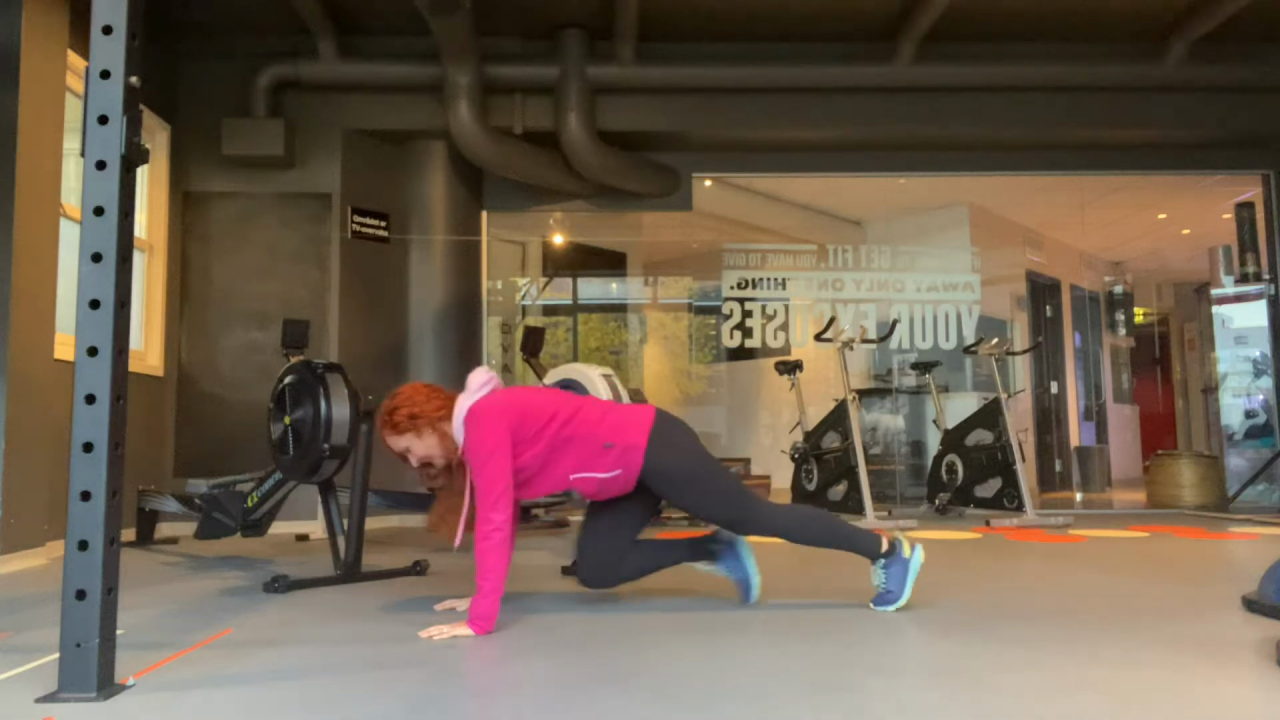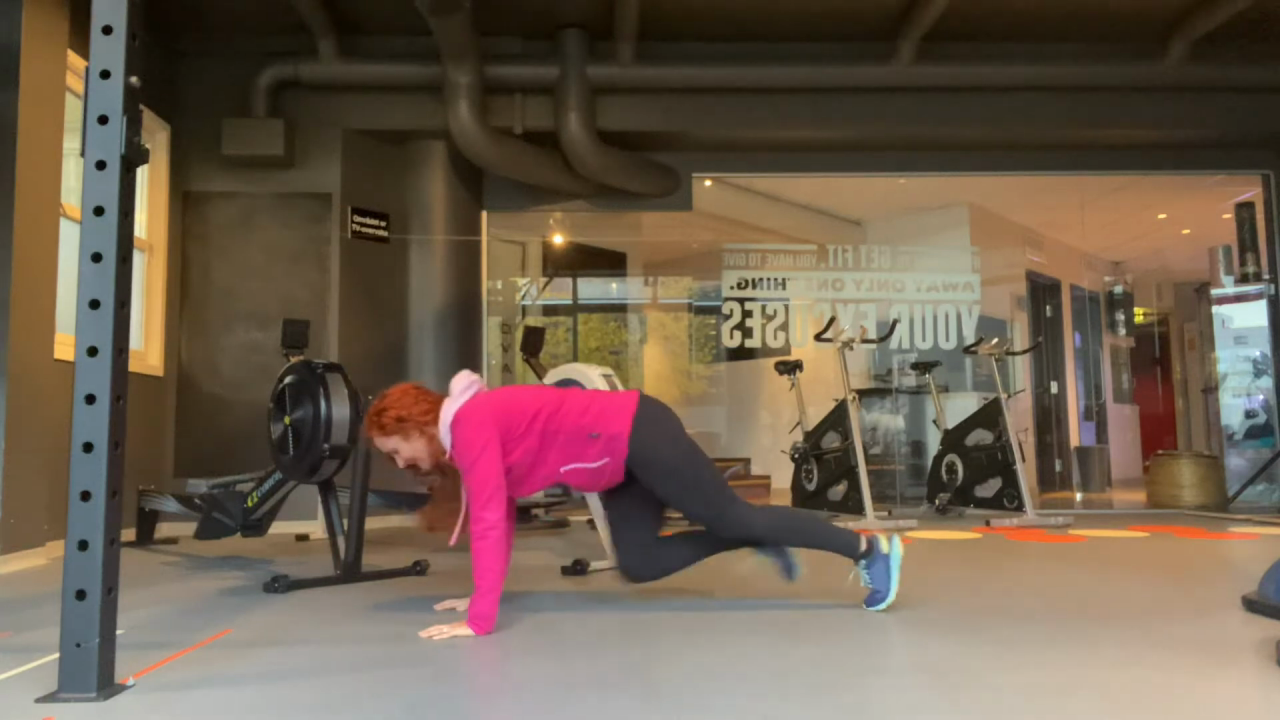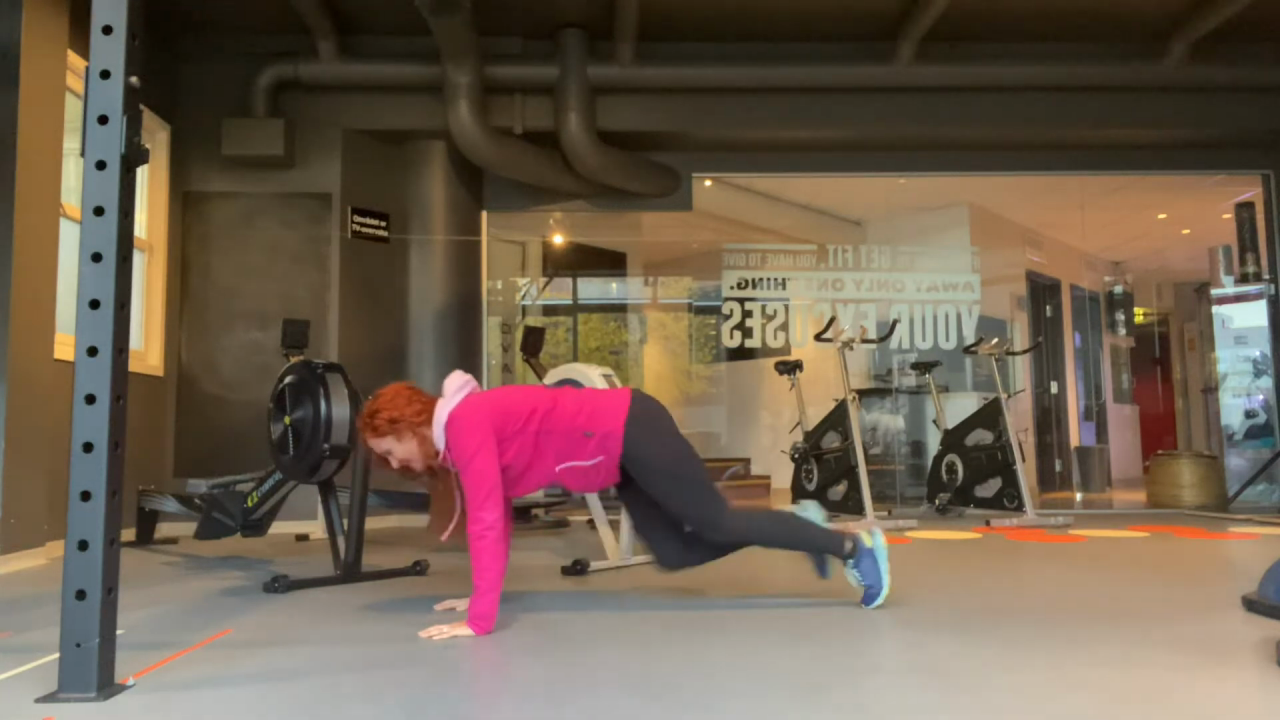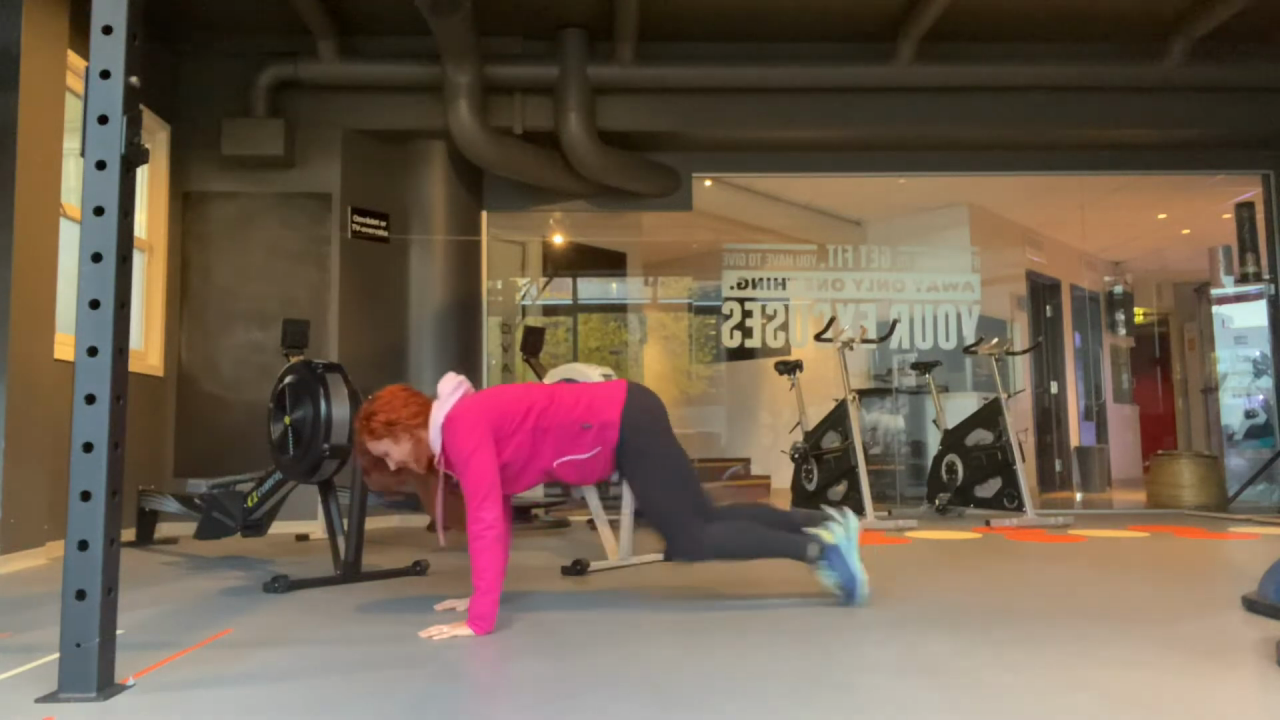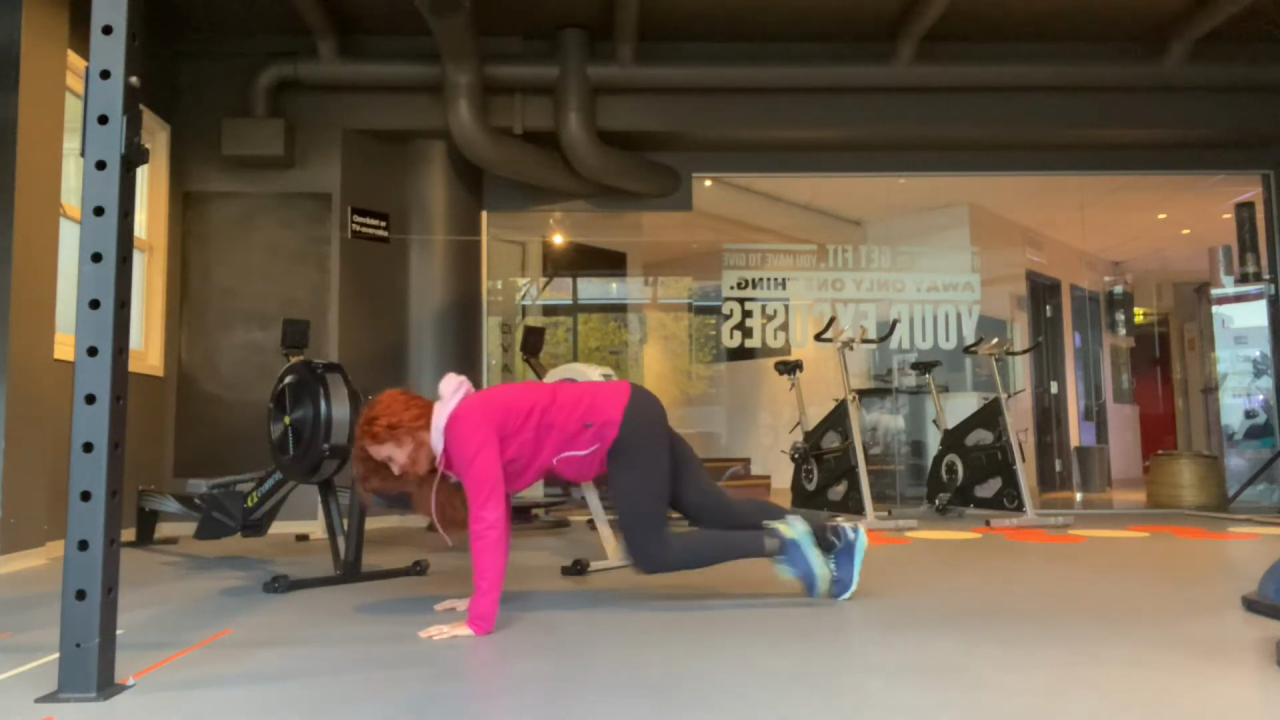
dt=1s
person 1, frame 1
left shoulder: (482, 422)
right shoulder: (487, 424)
left elbow: (493, 522)
right elbow: (504, 517)
left wrist: (479, 619)
right wrist: (482, 593)
left hip: (651, 449)
right hip: (629, 464)
left knee: (757, 515)
right knee: (597, 572)
left ankle: (892, 551)
right ankle: (716, 552)
person 1, frame 2
left shoulder: (470, 426)
right shoulder: (475, 425)
left elbow: (489, 522)
right elbow: (501, 516)
left wrist: (480, 619)
right wrist: (483, 592)
left hip: (638, 436)
right hip: (620, 447)
left knee: (735, 517)
right knee: (638, 565)
left ankle: (872, 548)
right ankle: (757, 541)
person 1, frame 3
left shoulder: (465, 425)
right shoulder: (466, 428)
left elbow: (485, 523)
right elbow: (498, 516)
left wrist: (479, 619)
right wrist: (479, 593)
left hip: (633, 430)
right hip: (620, 440)
left knee: (714, 524)
right knee: (674, 554)
left ankle: (855, 545)
right ankle: (800, 524)
person 1, frame 4
left shoulder: (462, 426)
right shoulder: (462, 428)
left elbow: (485, 521)
right elbow: (495, 515)
left wrist: (479, 618)
right wrist: (481, 592)
left hip: (627, 420)
right hip: (614, 428)
left knee: (690, 538)
right knee: (705, 518)
left ankle: (820, 546)
right ankle: (822, 524)
person 1, frame 5
left shoulder: (465, 427)
right shoulder: (460, 432)
left elbow: (489, 519)
right elbow: (487, 514)
left wrist: (480, 618)
right wrist: (481, 593)
left hip: (626, 419)
right hip: (614, 429)
left knee: (649, 553)
right knee: (714, 511)
left ankle: (779, 542)
right ankle: (835, 538)
